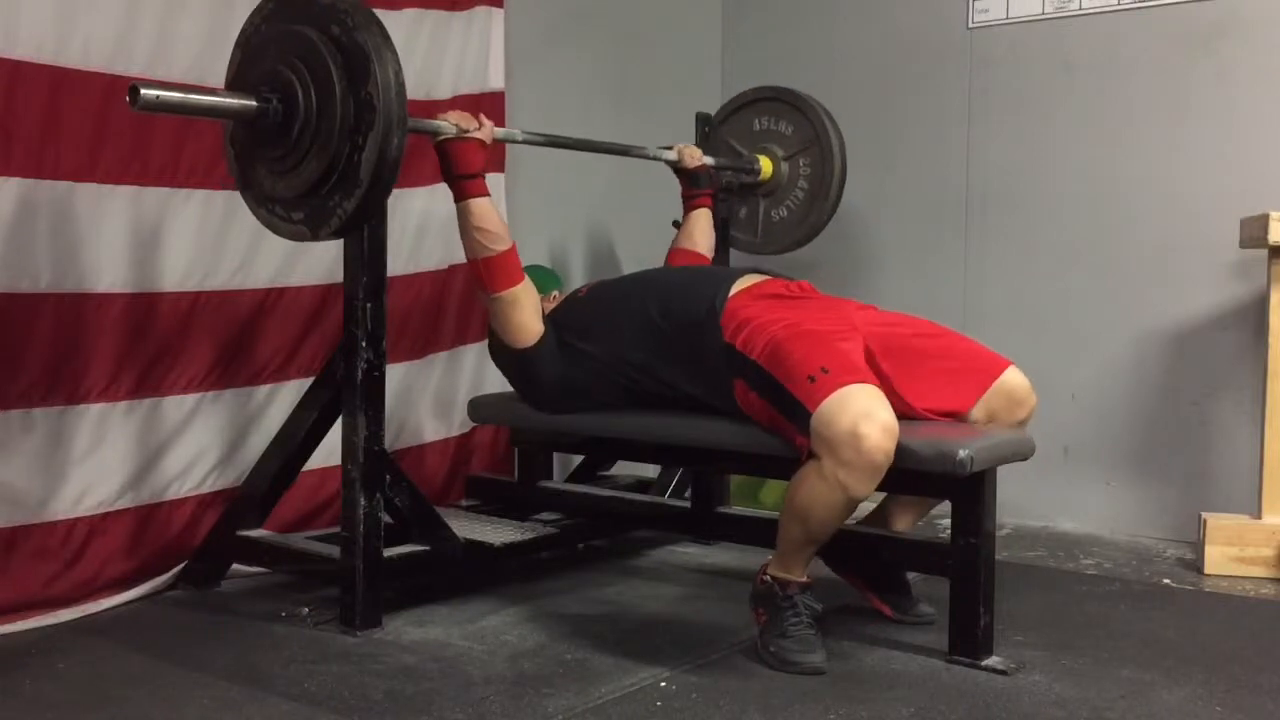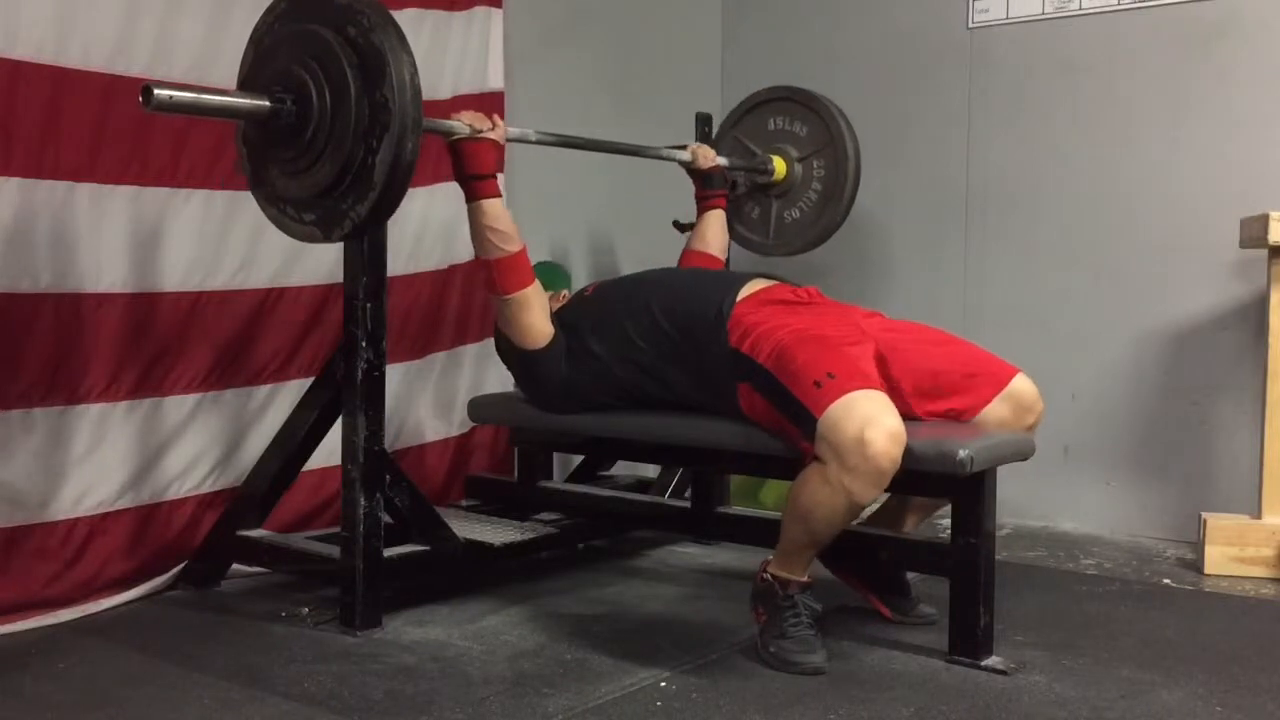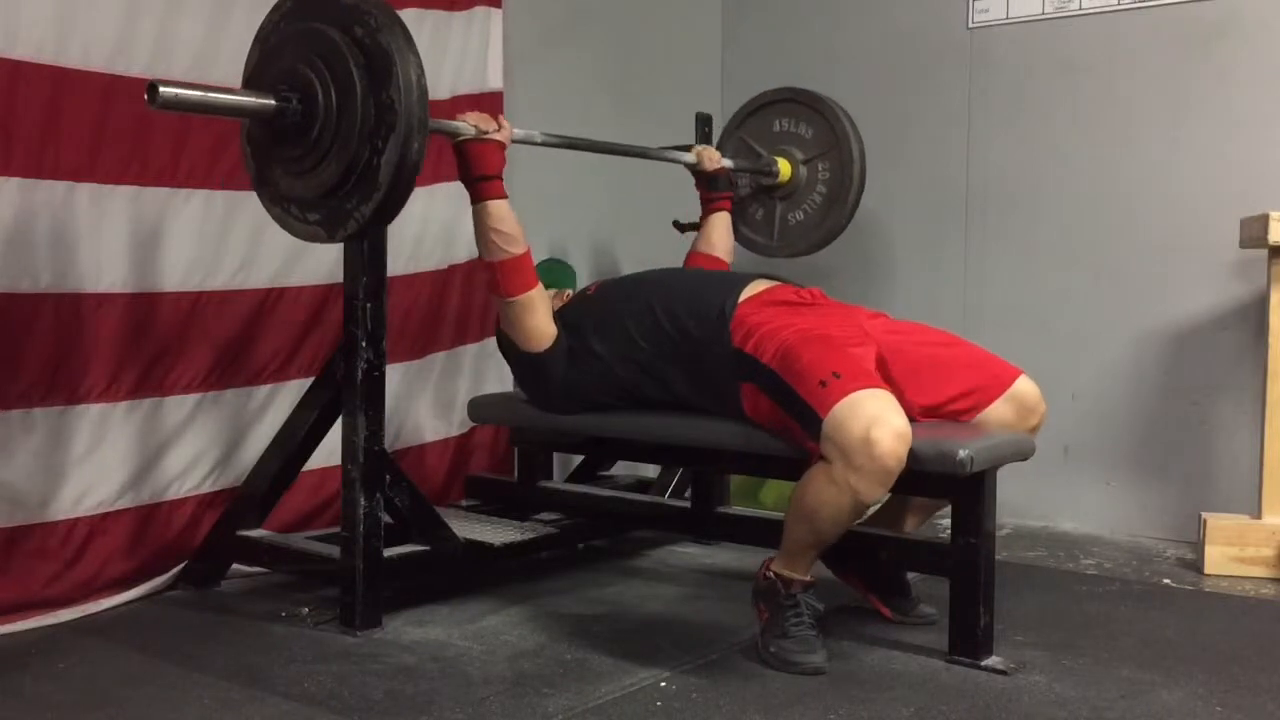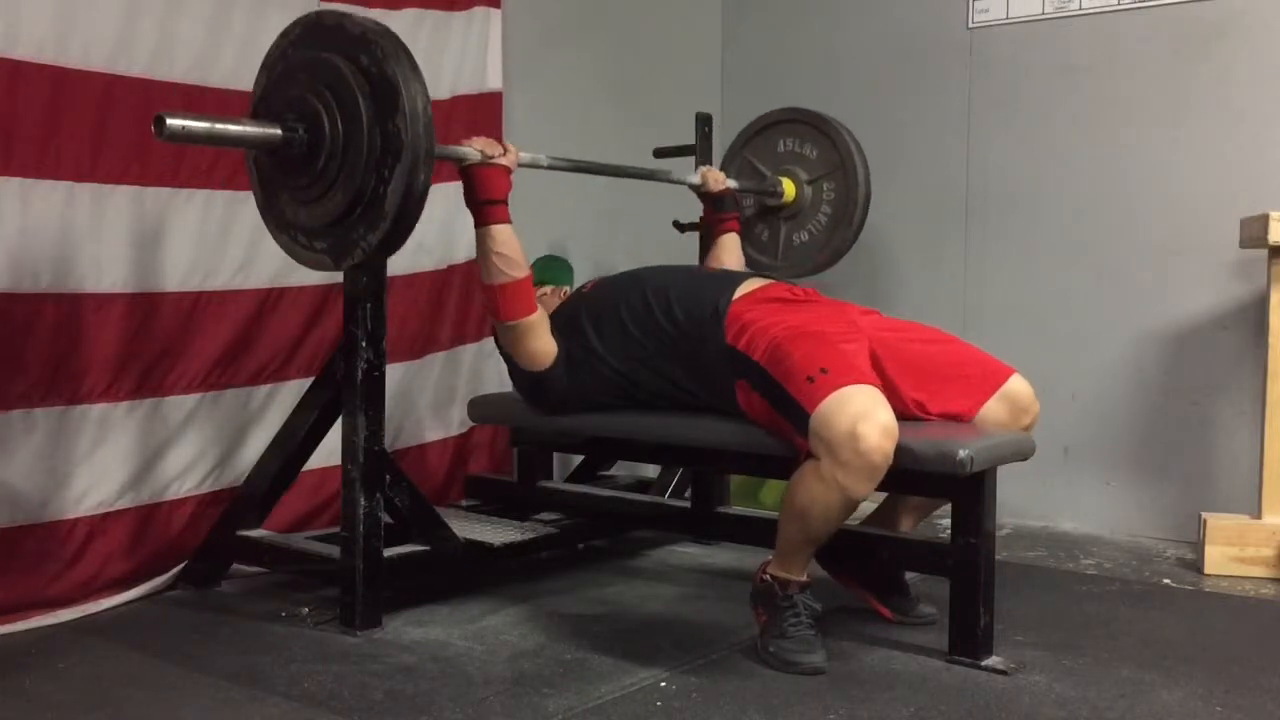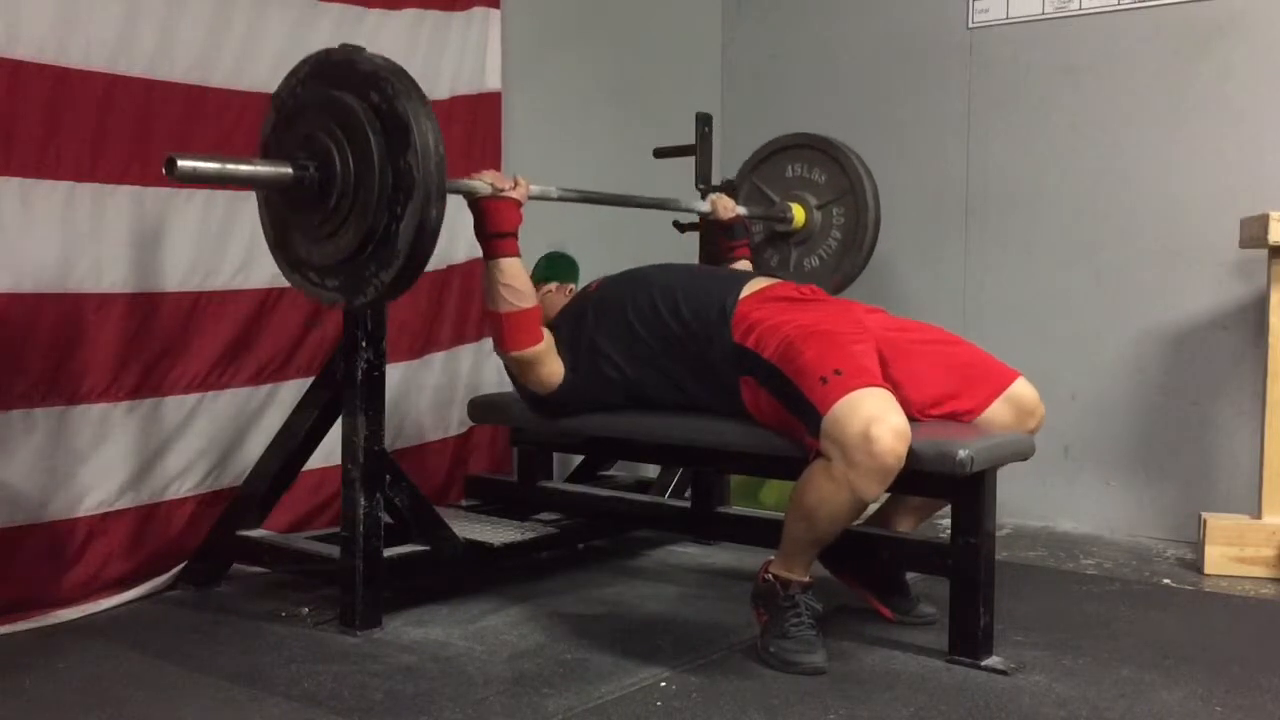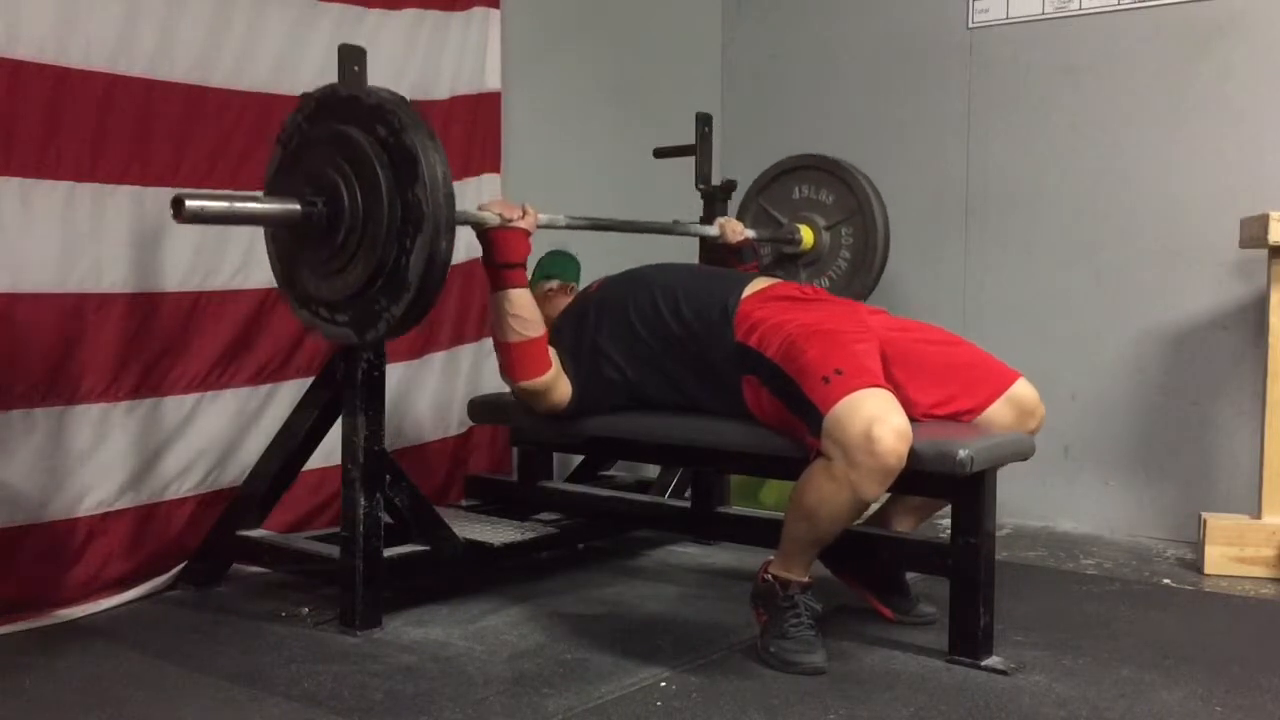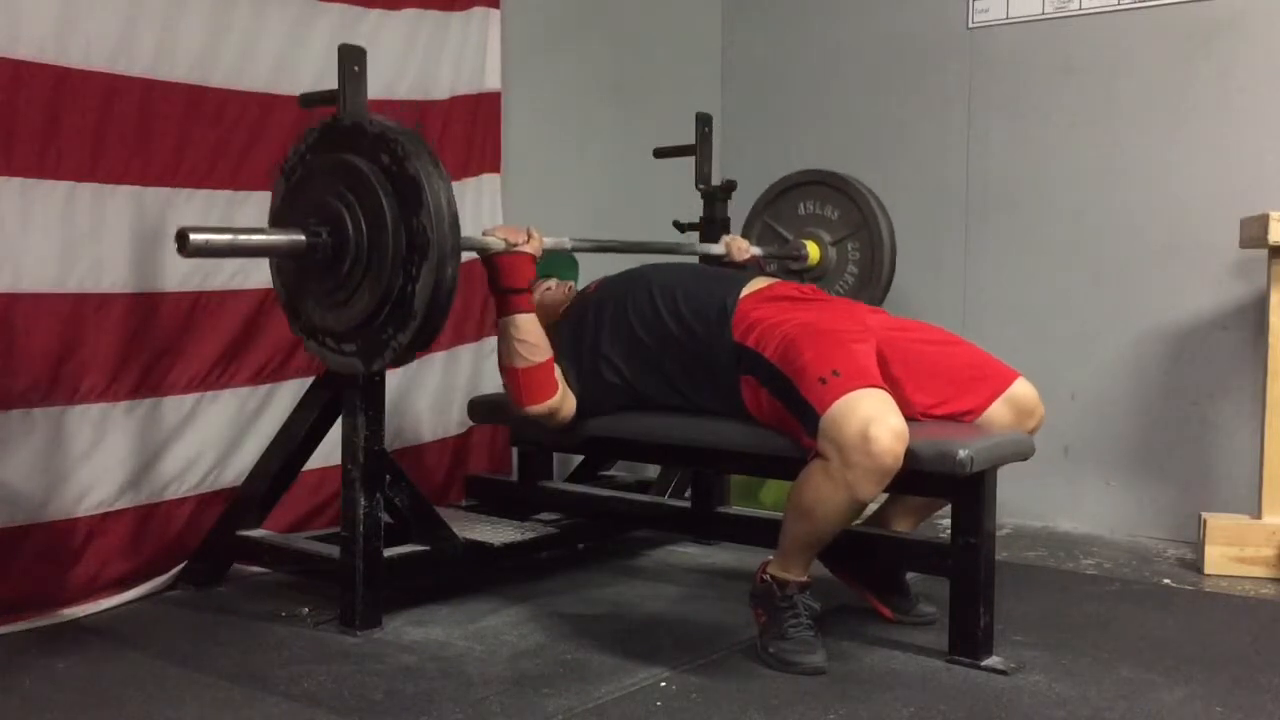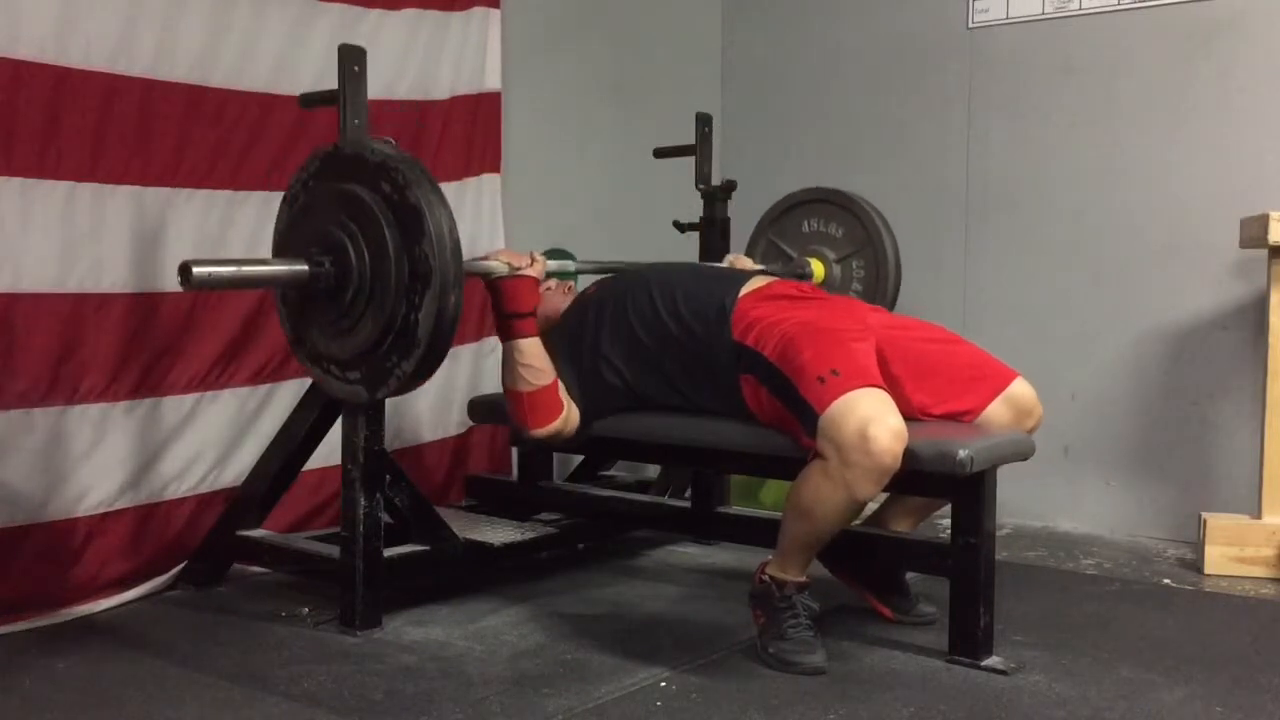
dt=0.2s
person 1, frame 1
left shoulder: (614, 321)
right shoulder: (552, 368)
left elbow: (691, 268)
right elbow: (499, 275)
left wrist: (697, 187)
right wrist: (466, 172)
left knee: (1009, 400)
right knee: (866, 437)
left ankle: (870, 551)
right ankle: (782, 586)
person 1, frame 2
left shoulder: (618, 319)
right shoulder: (560, 367)
left elbow: (704, 269)
right elbow: (507, 277)
left wrist: (710, 187)
right wrist: (478, 172)
left knee: (1016, 407)
right knee: (873, 442)
left ankle: (871, 552)
right ankle: (783, 586)
person 1, frame 3
left shoulder: (625, 319)
right shoulder: (559, 366)
left elbow: (711, 271)
right elbow: (511, 280)
left wrist: (716, 189)
right wrist: (483, 174)
left knee: (1019, 409)
right knee: (878, 443)
left ankle: (871, 553)
right ankle: (785, 584)
person 1, frame 4
left shoulder: (613, 316)
right shoulder: (557, 366)
left elbow: (719, 286)
right elbow: (511, 312)
left wrist: (722, 210)
right wrist: (489, 196)
left knee: (1013, 408)
right knee: (863, 439)
left ankle: (868, 553)
right ankle: (782, 586)
person 1, frame 5
left shoulder: (614, 315)
right shoulder: (563, 356)
right elbow: (520, 348)
left wrist: (732, 234)
right wrist: (499, 229)
left knee: (1017, 411)
right knee: (876, 440)
left ankle: (869, 554)
right ankle: (784, 586)
person 1, frame 6
left shoulder: (616, 313)
right shoulder: (564, 350)
right elbow: (530, 378)
left wrist: (740, 254)
right wrist: (506, 257)
left knee: (1018, 411)
right knee: (877, 441)
left ankle: (870, 552)
right ankle: (784, 586)
person 1, frame 7
left shoulder: (623, 313)
right shoulder: (560, 349)
right elbow: (539, 402)
left wrist: (744, 266)
right wrist: (511, 280)
left knee: (1017, 411)
right knee: (873, 442)
left ankle: (870, 553)
right ankle: (782, 585)
person 1, frame 8
left shoulder: (615, 316)
right shoulder: (558, 350)
right elbow: (542, 421)
left wrist: (749, 277)
right wrist: (514, 303)
left knee: (1015, 410)
right knee: (871, 443)
left ankle: (871, 550)
right ankle: (781, 587)
